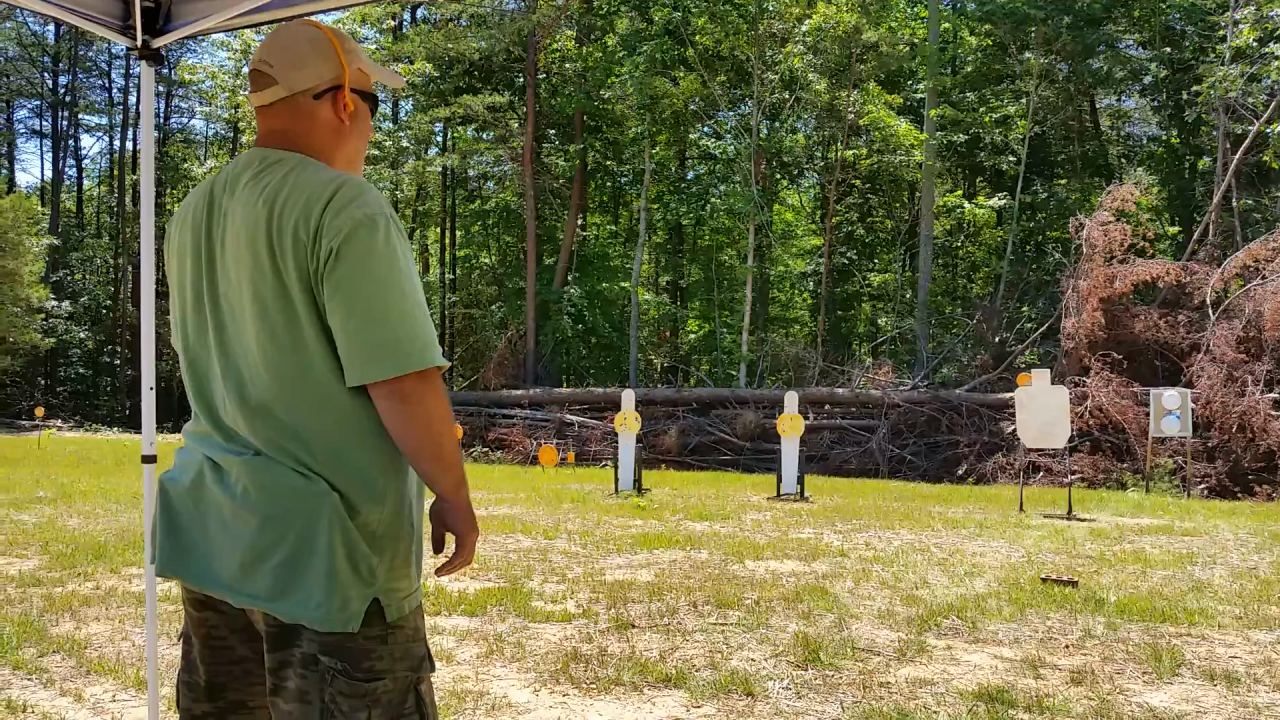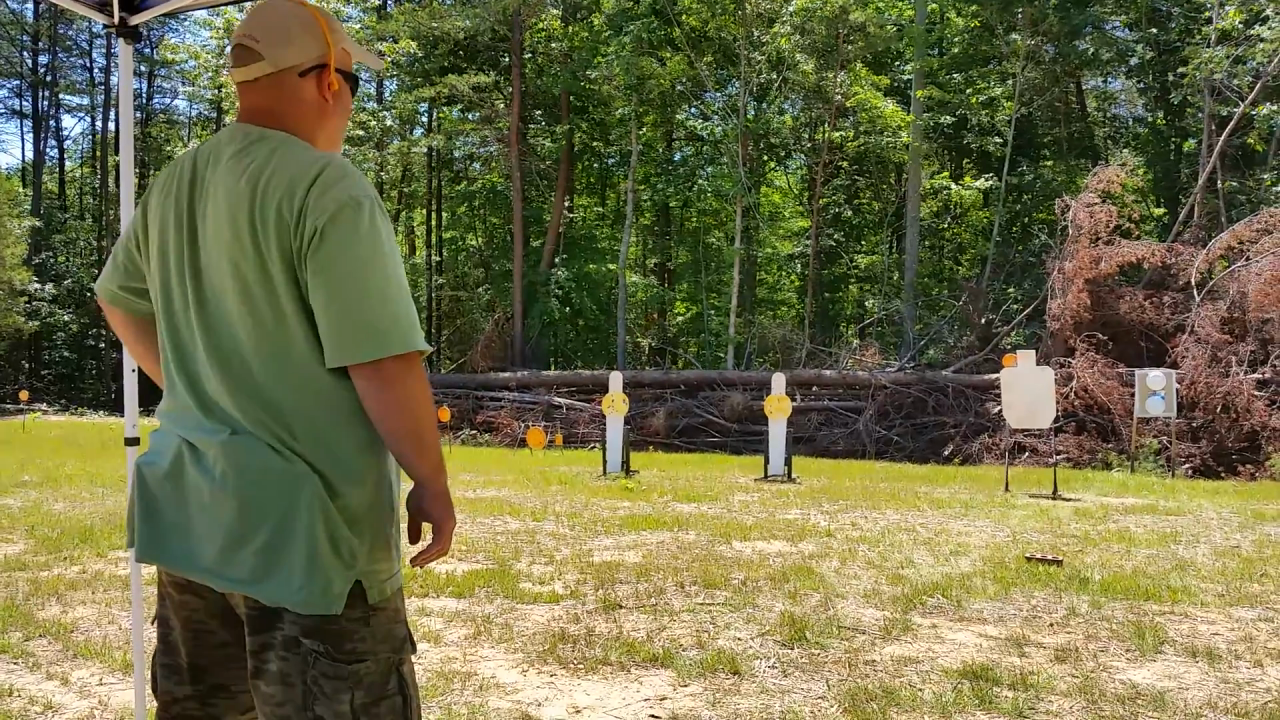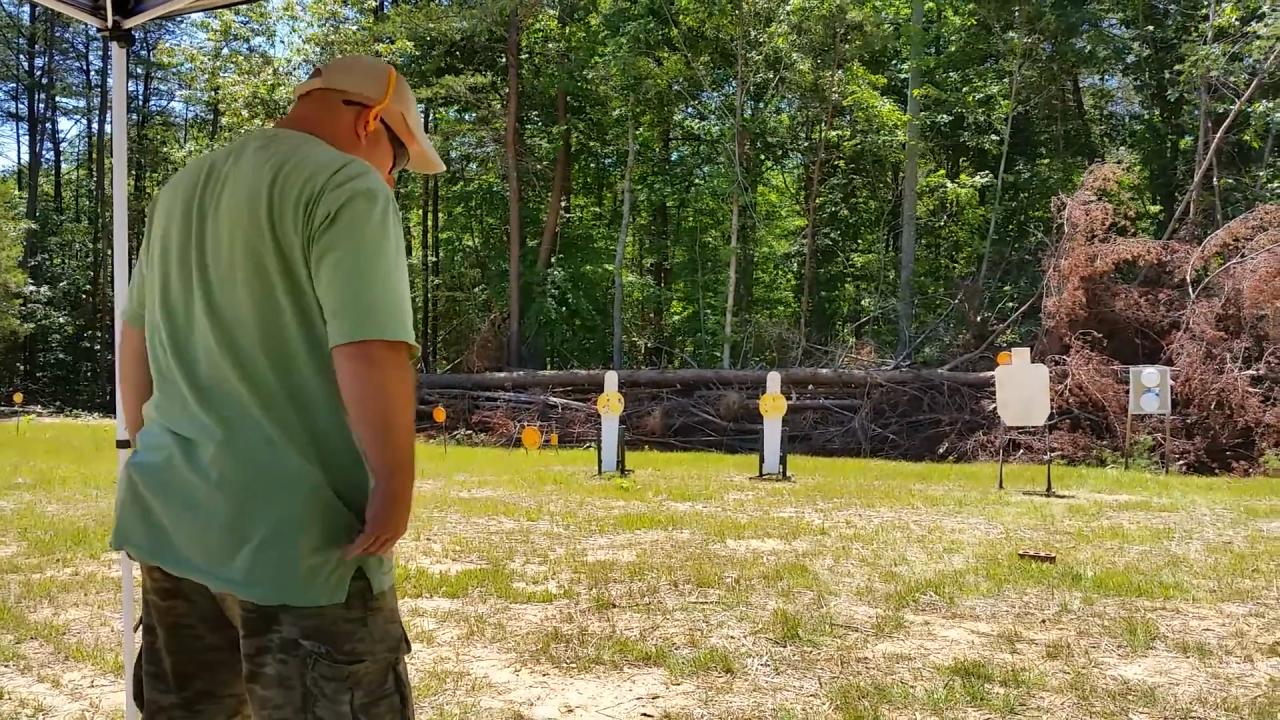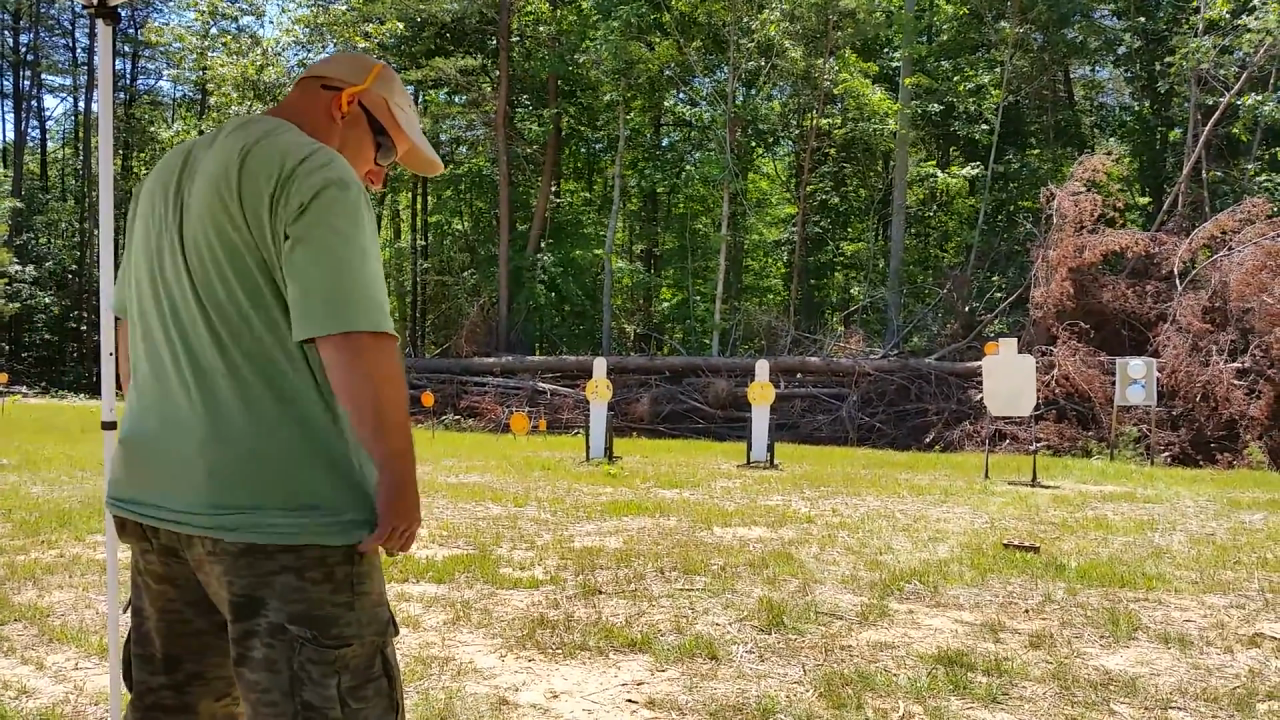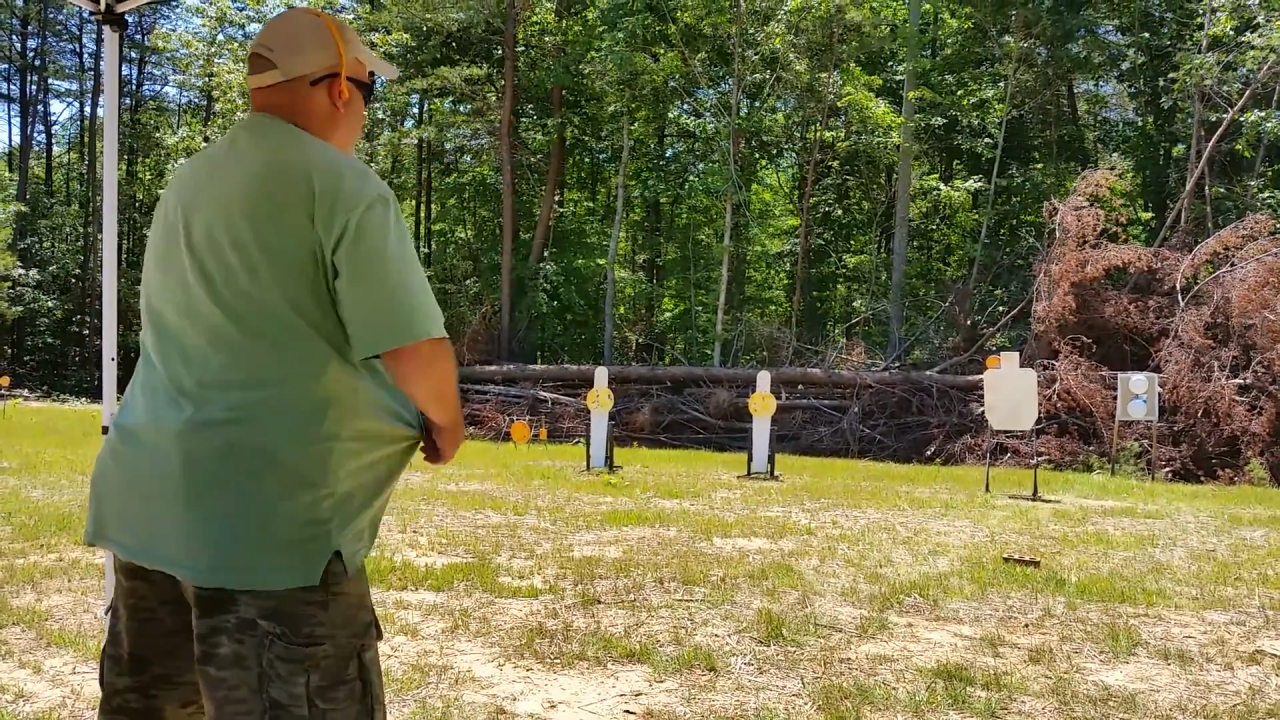
dt=1s
person 1, frame 1
left shoulder: (194, 211)
right shoulder: (345, 208)
right elbow: (401, 380)
right wrist: (454, 497)
left hip: (214, 531)
right hip: (325, 544)
person 1, frame 2
left shoulder: (172, 186)
right shoulder: (327, 187)
left elbow: (121, 298)
right elbow: (383, 361)
right wrist: (432, 483)
left hip: (190, 513)
right hip: (304, 526)
person 1, frame 3
left shoulder: (185, 186)
right shoulder: (346, 187)
left elbow: (138, 332)
right elbow: (371, 349)
left wrist: (150, 449)
right wrist: (394, 485)
left hip: (172, 509)
right hip: (294, 526)
person 1, frame 4
left shoulder: (169, 173)
right shoulder: (316, 175)
left elbow: (132, 326)
right elbow: (354, 339)
right wrist: (398, 476)
left hip: (157, 492)
right hip: (279, 506)
person 1, frame 5
left shoulder: (191, 178)
right shoulder: (341, 186)
right elbow: (412, 346)
right wrist: (445, 418)
left hip: (149, 487)
right hip: (266, 504)
